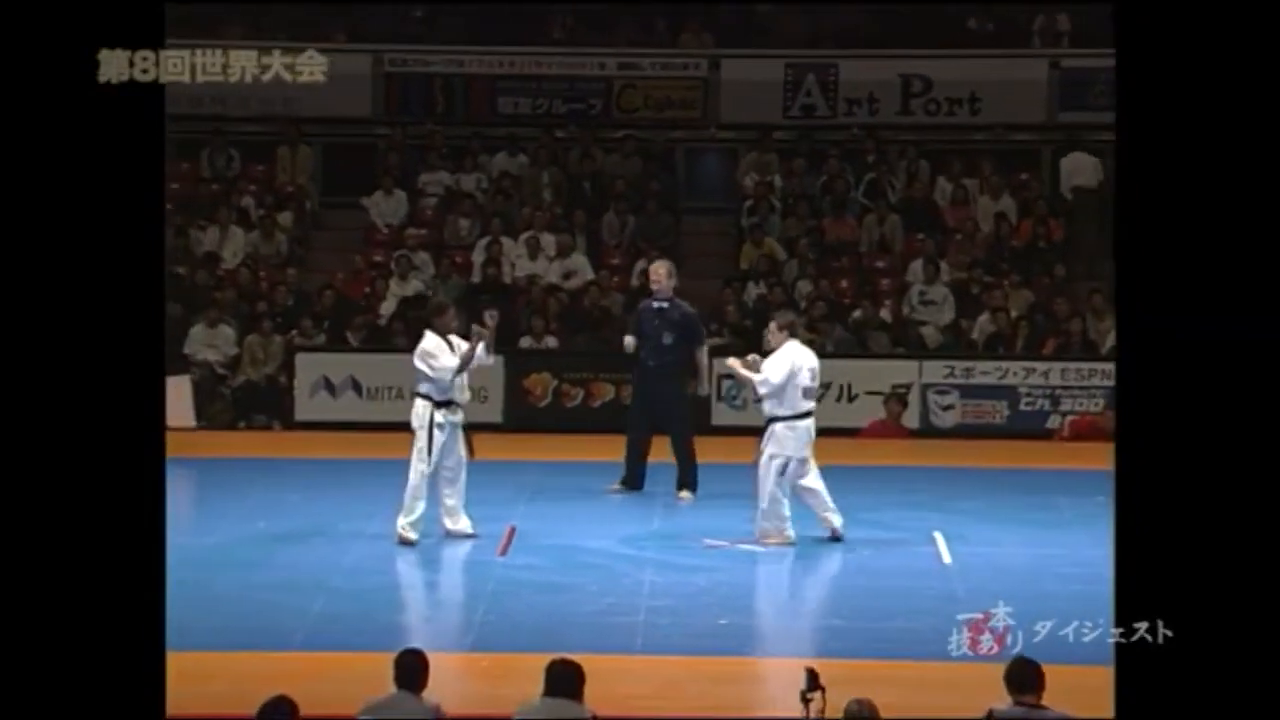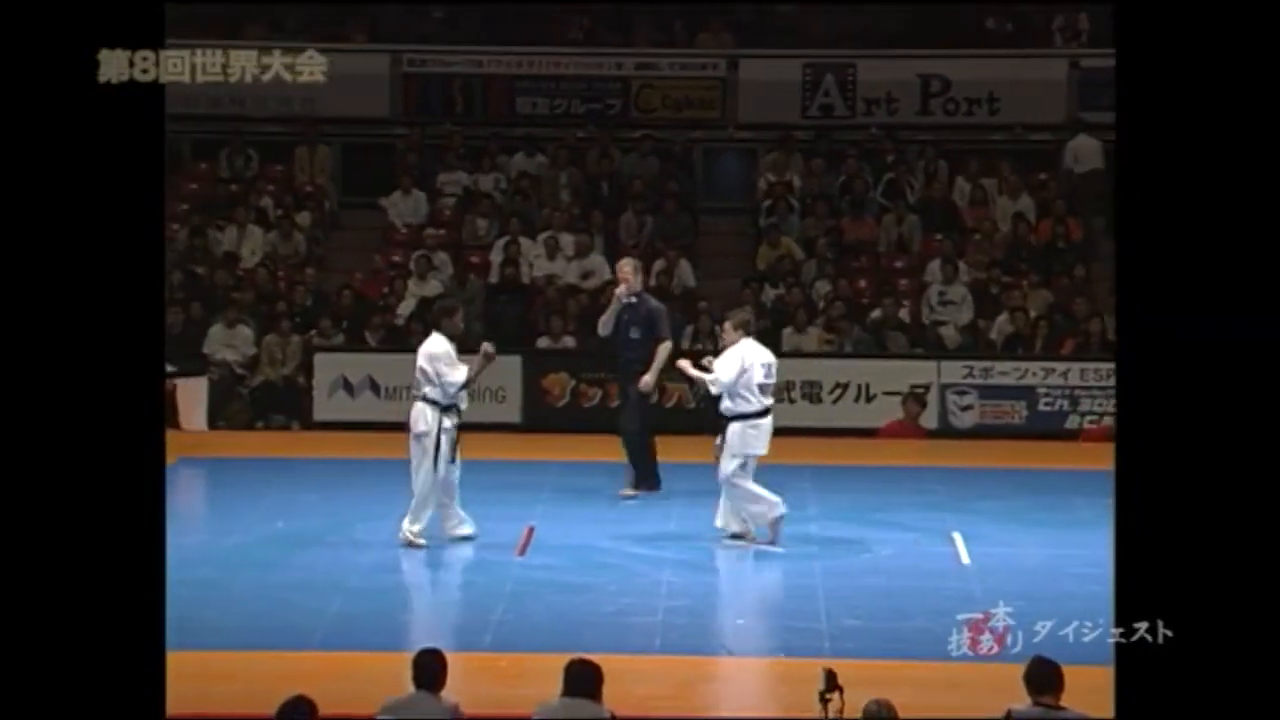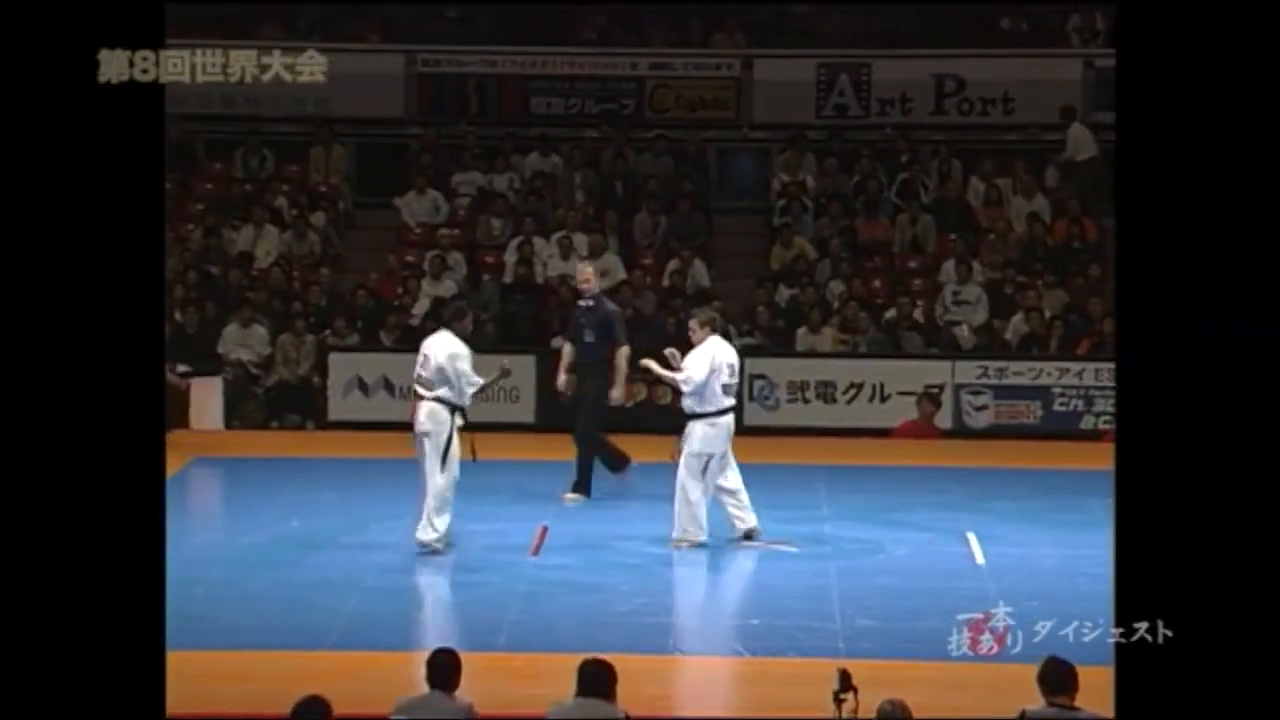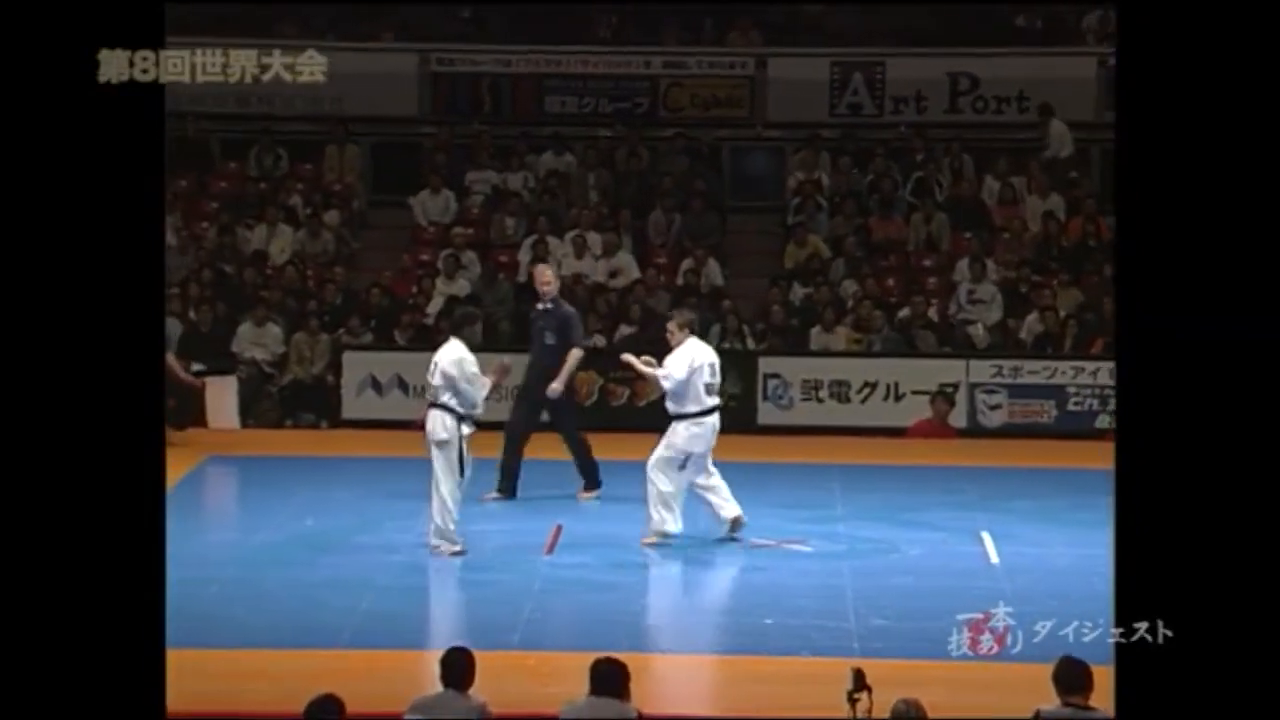
dt=0.5s
person 1, frame 1
left shoulder: (453, 341)
right shoulder: (429, 346)
left elbow: (484, 359)
right elbow: (453, 371)
left wrist: (489, 331)
right wrist: (473, 346)
left hip: (450, 414)
right hip: (431, 415)
left knee: (454, 469)
right knee: (422, 470)
left ankle: (455, 522)
right ankle: (406, 526)
person 1, frame 2
left shoulder: (444, 345)
right shoulder: (435, 349)
left elbow: (458, 377)
right elbow: (456, 385)
left wrist: (480, 359)
right wrist: (482, 364)
left hip: (443, 416)
right hip: (431, 417)
left knee: (448, 475)
right knee: (428, 476)
left ankle: (455, 525)
right ankle: (411, 531)
person 1, frame 3
left shoulder: (430, 341)
right shoulder: (456, 349)
left elbow: (420, 378)
right elbow: (469, 386)
right wrist: (499, 376)
left hip: (426, 411)
right hip: (441, 415)
left knee: (433, 473)
right knee: (442, 476)
left ankle: (431, 529)
right ankle: (430, 534)
person 1, frame 4
left shoulder: (448, 350)
right shoulder: (461, 356)
right elbow: (475, 395)
left wrist: (489, 379)
right wrist: (497, 377)
left hip: (441, 419)
right hip: (448, 423)
left knee: (450, 479)
right knee: (448, 482)
left ankle: (441, 534)
right ankle: (444, 540)
person 2, frame 1
left shoulder: (685, 312)
right shoulder: (644, 308)
left elbow: (700, 348)
right elbow: (631, 339)
left wrist: (703, 381)
right wrist: (629, 341)
left hip: (673, 380)
right hip: (645, 377)
left knee: (680, 433)
right knee: (637, 430)
left ankle: (687, 485)
right ankle: (632, 480)
person 2, frame 2
left shoulder: (653, 307)
right shoulder: (620, 306)
left elbow: (666, 343)
right elbow: (603, 331)
left wrist: (652, 374)
right wrist: (615, 305)
left hip: (642, 374)
right hip: (625, 373)
left knee: (630, 427)
right knee: (640, 428)
left ankle: (641, 481)
right ankle: (649, 480)
person 2, frame 3
left shoulder: (609, 311)
right shoulder: (579, 309)
left elbow: (623, 348)
right elbow: (570, 342)
left wrist: (619, 385)
right wrist: (562, 370)
left hip: (599, 380)
right hip: (581, 378)
left knee: (586, 431)
right knee: (587, 432)
left ankle: (581, 488)
right ankle: (619, 462)
person 2, frame 4
left shoulder: (567, 314)
right shoulder: (536, 313)
left elbow: (578, 350)
left wrist: (561, 380)
left hip: (556, 384)
right hip: (533, 380)
left knee: (571, 435)
right knee: (515, 432)
left ankle: (592, 484)
right ankle: (506, 488)
person 3, frame 1
left shoulder: (785, 355)
right shoulder: (808, 354)
left elbow: (767, 384)
left wrist: (740, 369)
right wrist: (760, 366)
left hip: (785, 427)
right hip: (801, 423)
left knee: (770, 481)
right knee: (805, 477)
left ankle: (778, 531)
right ankle: (833, 524)
person 3, frame 2
left shoulder: (738, 353)
right shoulder: (765, 354)
left elbow: (718, 383)
left wrist: (689, 370)
right wrist: (716, 367)
left hip: (745, 425)
right hip: (757, 421)
left knee: (731, 477)
right knee: (736, 476)
left ankle: (772, 511)
right ankle: (739, 526)
person 3, frame 3
left shoulder: (706, 352)
right shoulder: (726, 350)
left elbow: (688, 382)
left wrist: (657, 369)
right wrist: (679, 363)
left hip: (707, 424)
right hip: (721, 421)
left knee: (690, 477)
right knee: (725, 475)
left ankle: (690, 534)
right ankle: (747, 524)
person 3, frame 4
left shoulder: (686, 353)
right shoulder: (706, 350)
left elbow: (669, 379)
left wrist: (638, 366)
right wrist: (654, 368)
left hip: (691, 424)
right hip: (705, 420)
left knee: (660, 469)
right knee: (702, 474)
left ankle: (663, 527)
right ankle: (732, 514)
